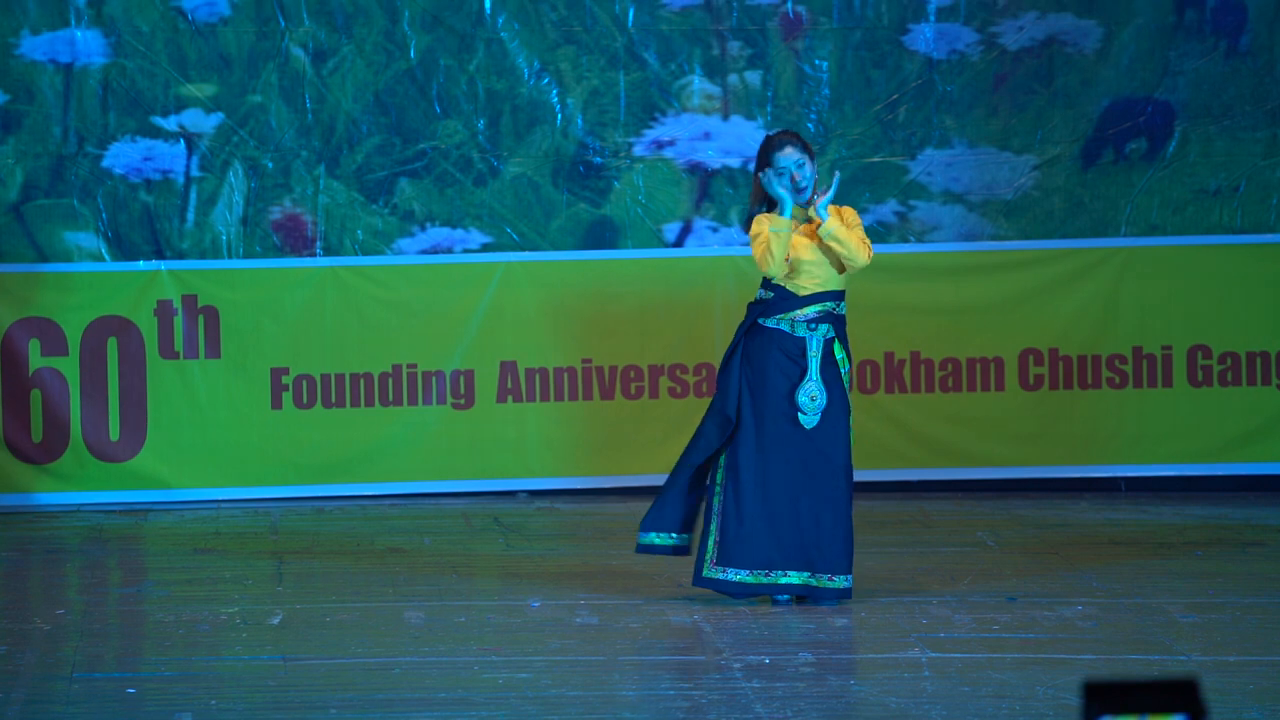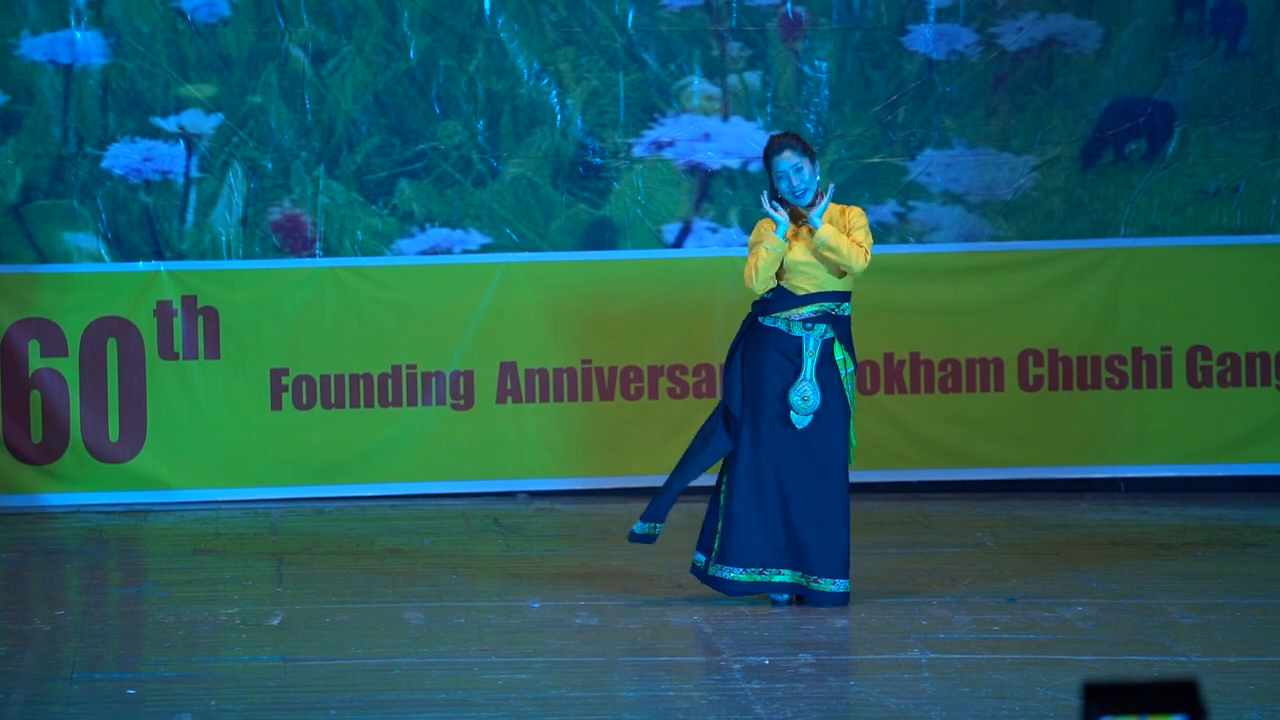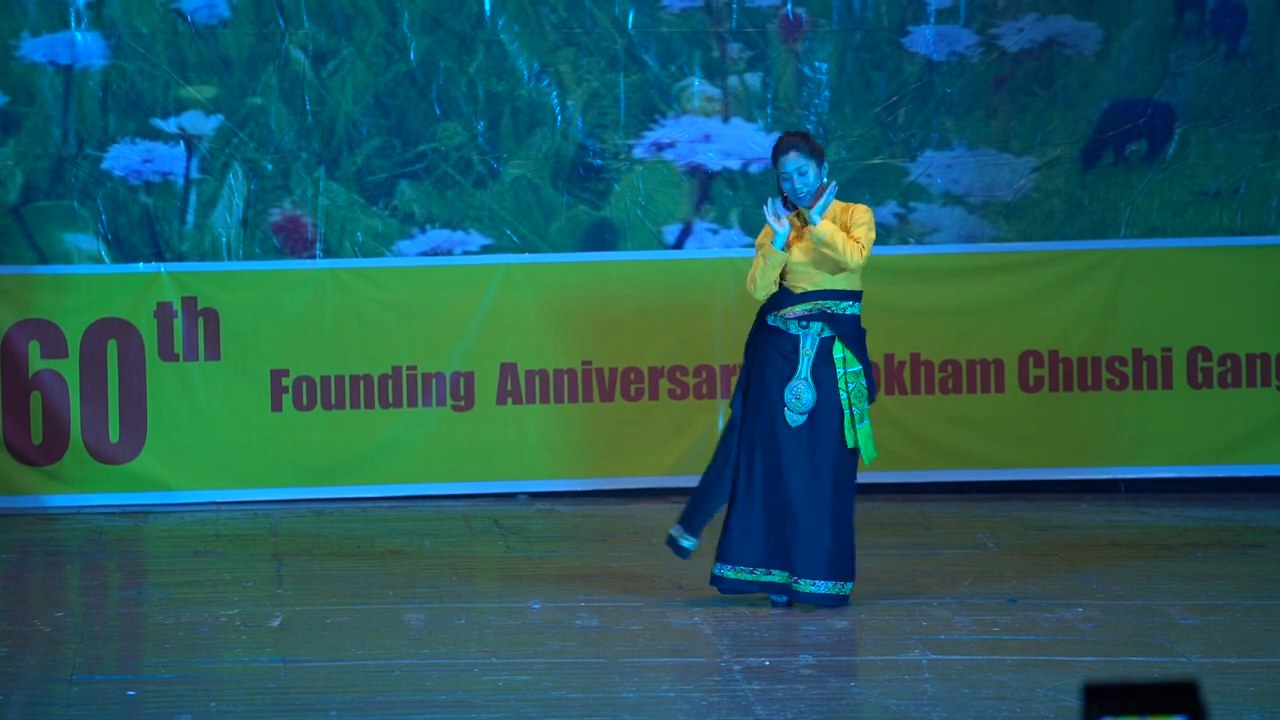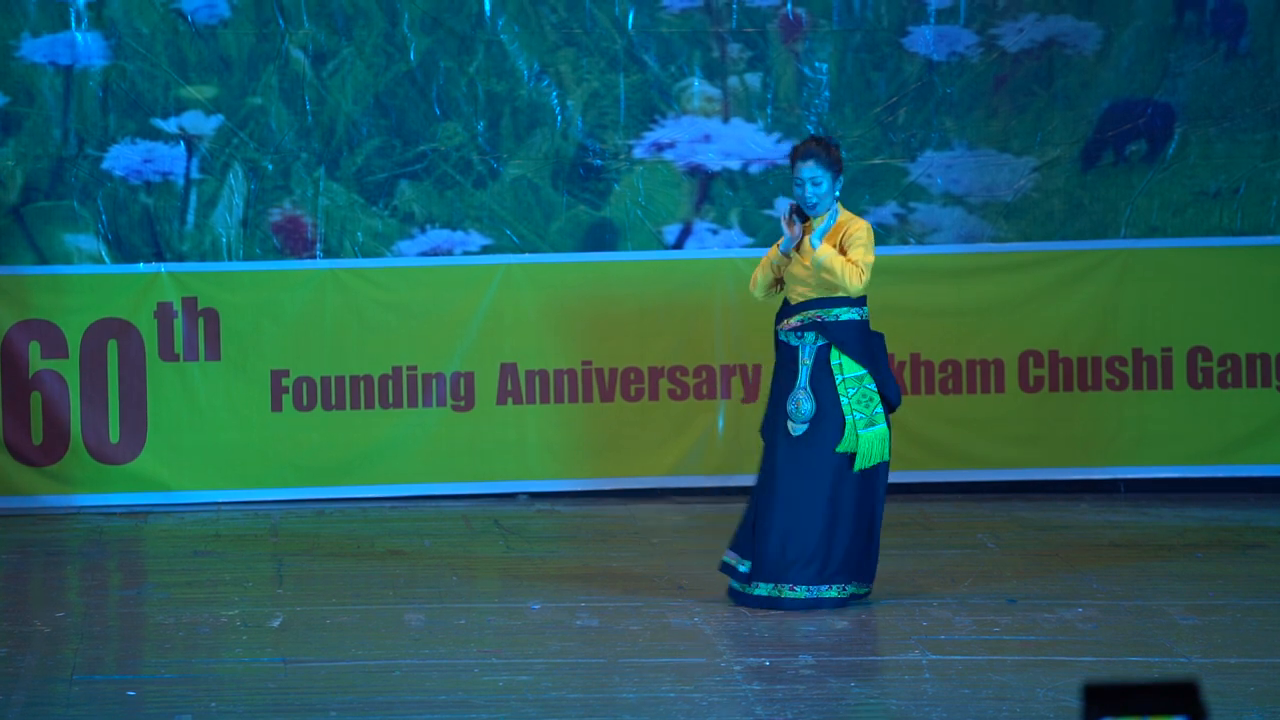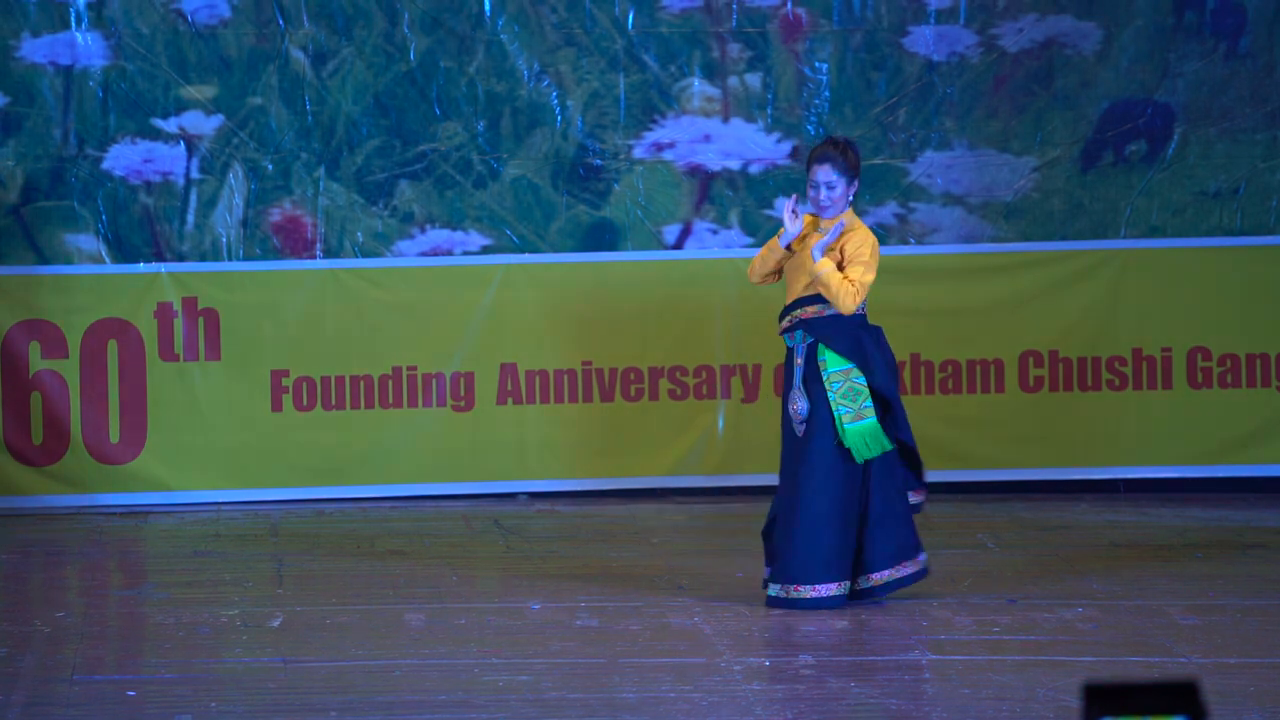
dt=0.2s
person 1, frame 1
left shoulder: (843, 217)
right shoulder: (766, 222)
left elbow: (860, 258)
right elbow: (772, 263)
left wrist: (823, 215)
right wrist: (786, 211)
left hip: (824, 349)
right hip: (773, 348)
left knee: (823, 458)
right knee: (771, 454)
left ankle: (821, 573)
right ankle: (776, 572)
person 1, frame 2
left shoulder: (849, 216)
right shoulder: (767, 228)
left elbow: (858, 262)
right elbow: (757, 281)
left wrist: (818, 221)
right wrist: (782, 229)
left hip: (826, 351)
right hip: (773, 348)
left knee: (821, 460)
right knee: (769, 455)
left ankle: (817, 574)
right ankle: (775, 572)
person 1, frame 3
left shoulder: (855, 215)
right shoulder: (776, 228)
left elbow: (853, 258)
right elbow: (759, 288)
left wrist: (816, 220)
right wrist: (780, 236)
left hip: (834, 349)
right hip: (781, 347)
left knee: (825, 461)
right knee: (773, 455)
left ankle: (816, 574)
right ankle: (777, 572)
person 1, frame 4
left shoulder: (853, 228)
right shoulder: (792, 232)
left elbow: (853, 282)
right elbow: (759, 288)
left wrist: (816, 242)
right wrist: (785, 245)
left hip: (845, 357)
right hip: (797, 359)
left knee: (835, 466)
right knee: (790, 463)
left ankle: (829, 577)
right ankle: (785, 576)
person 1, frame 5
left shoulder: (859, 237)
right shoulder: (802, 227)
left elbow: (848, 300)
right elbow: (757, 274)
left wrist: (818, 255)
right wrist: (786, 237)
left hip: (841, 356)
right hip: (804, 357)
left knee: (834, 465)
right knee: (810, 464)
left ankle: (821, 577)
